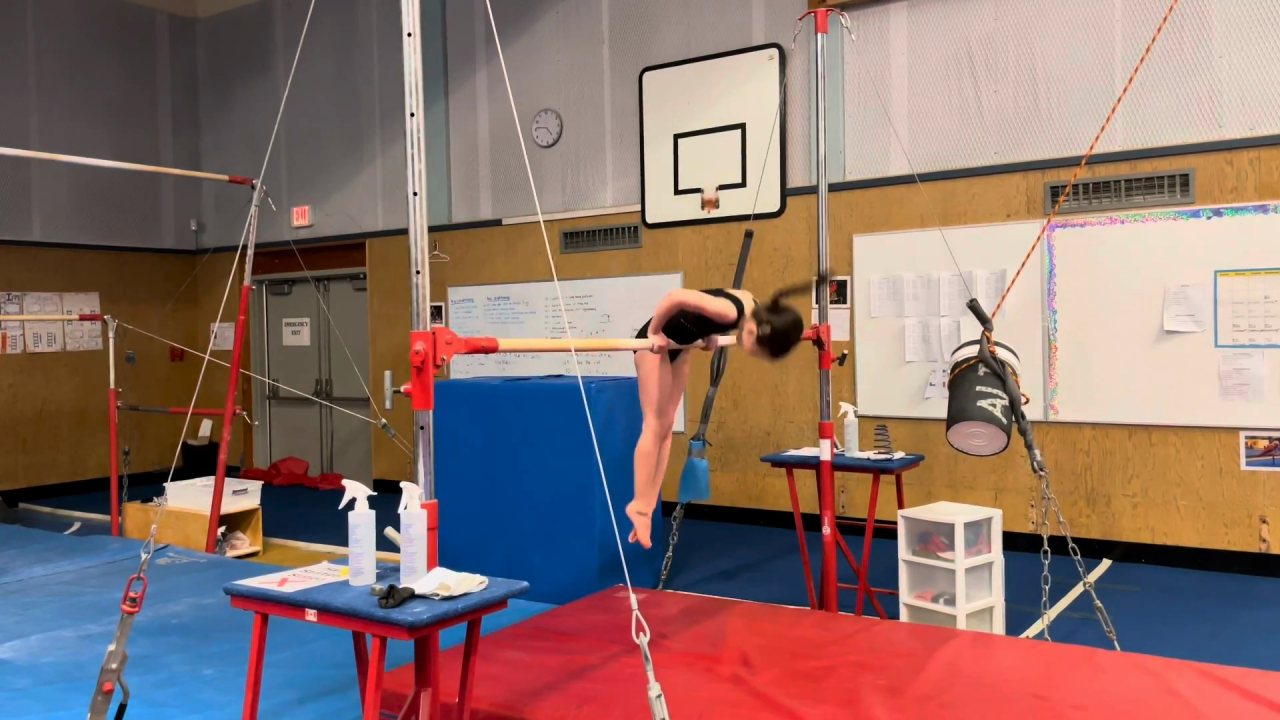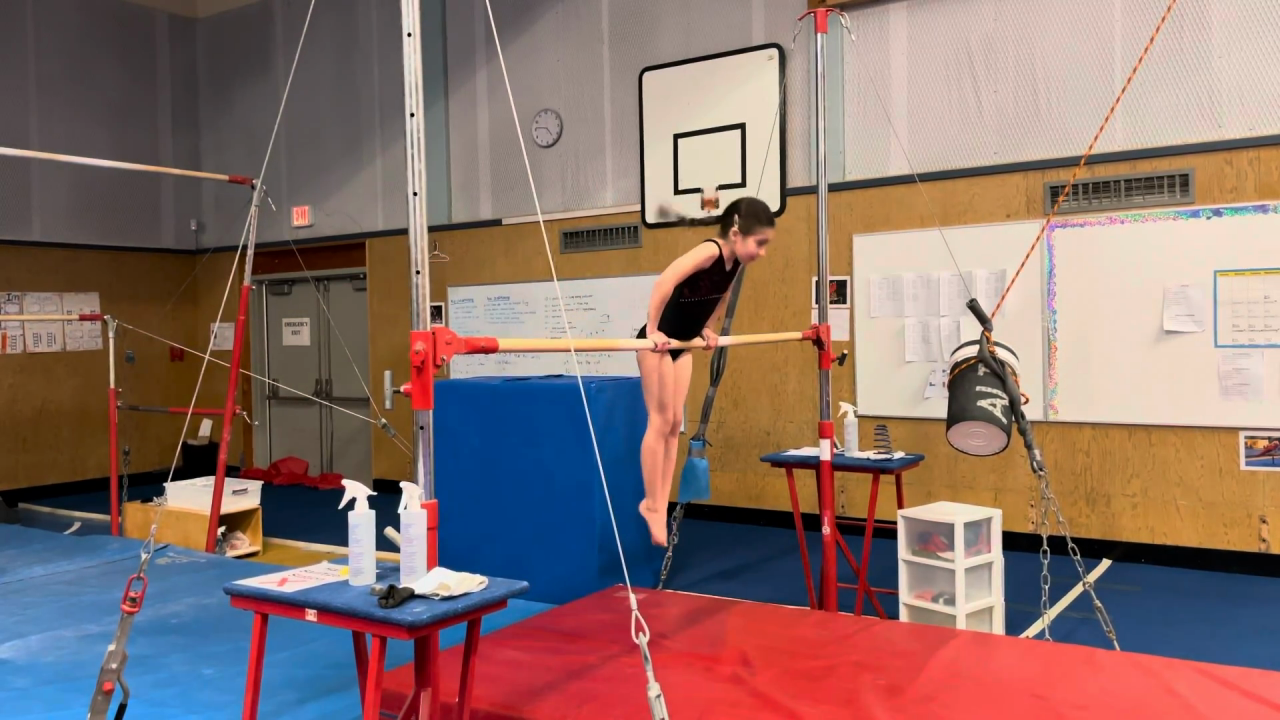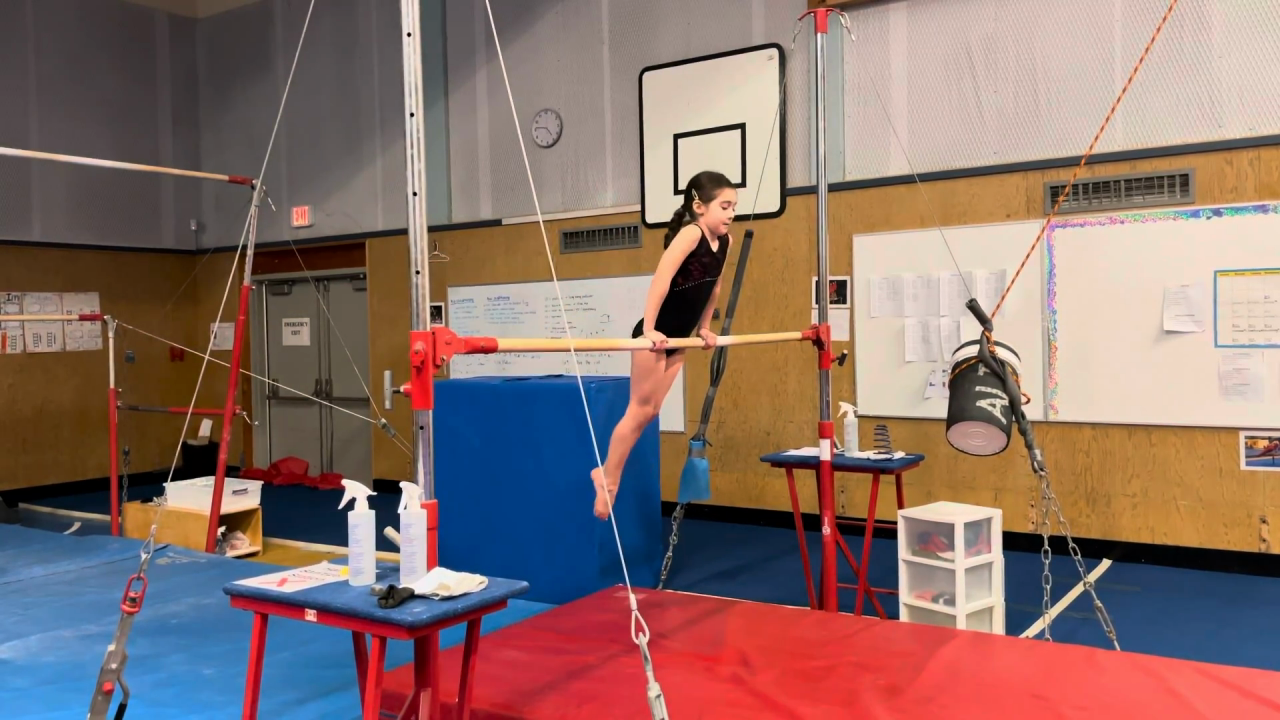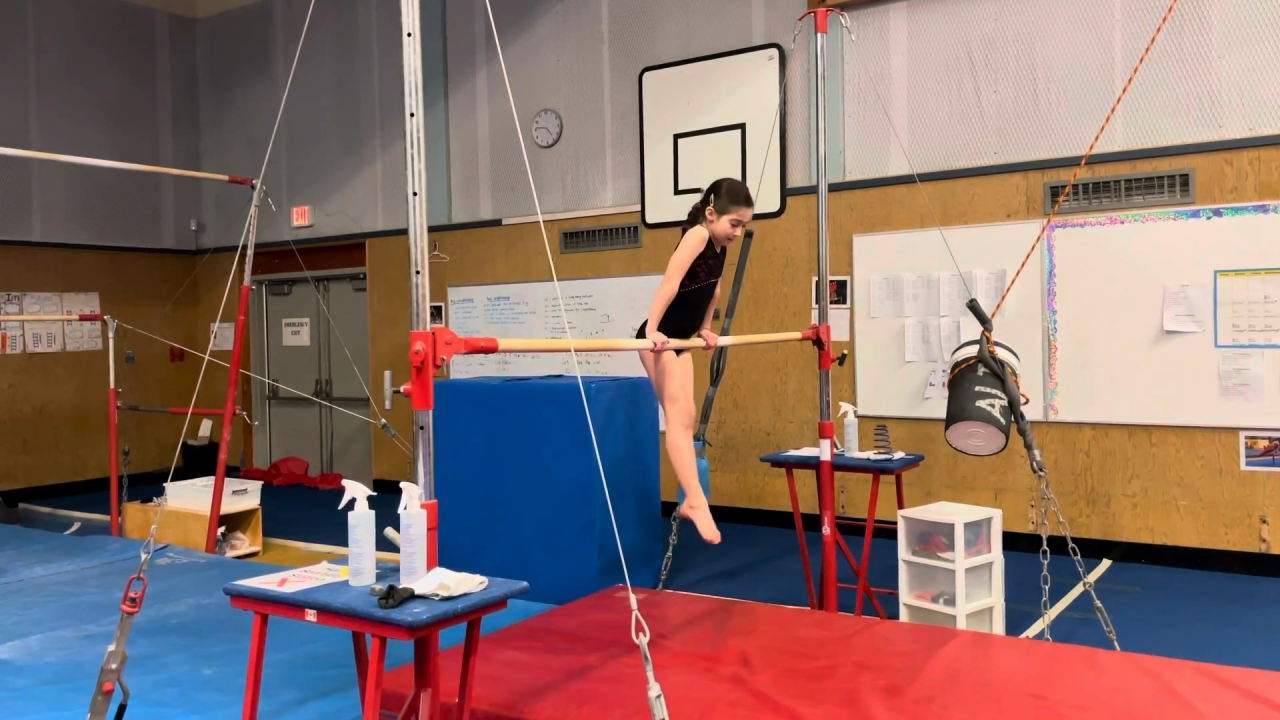
dt=0.4s
person 1, frame 1
left shoulder: (764, 316)
right shoulder: (730, 312)
right elbow: (676, 296)
right wrist: (654, 334)
left hip: (679, 340)
right hip: (659, 336)
left knee: (665, 427)
right knee: (656, 423)
left ankle: (646, 506)
right ankle: (640, 505)
person 1, frame 2
left shoulder: (735, 259)
right shoulder: (710, 250)
right elbow: (665, 281)
left wrist: (707, 329)
right wrist: (653, 330)
left hip: (682, 344)
right hip: (658, 342)
left knee: (674, 424)
right knee: (661, 421)
left ankle: (661, 505)
right ankle: (652, 503)
person 1, frame 3
left shoulder: (724, 242)
right shoulder: (691, 233)
right elbow: (662, 277)
left wrist: (705, 328)
right wrist: (649, 328)
left hip: (680, 339)
right hip: (656, 336)
left knee: (650, 413)
right knee: (640, 410)
left ankle: (609, 477)
right ankle: (608, 478)
person 1, frame 4
left shoulder: (720, 245)
right shoulder: (698, 234)
right elbow: (670, 281)
left wrist: (705, 329)
right wrist: (652, 330)
left hip: (682, 340)
right hip: (661, 339)
left knee: (684, 417)
right knee: (679, 416)
left ankle: (689, 499)
right ankle: (695, 500)
